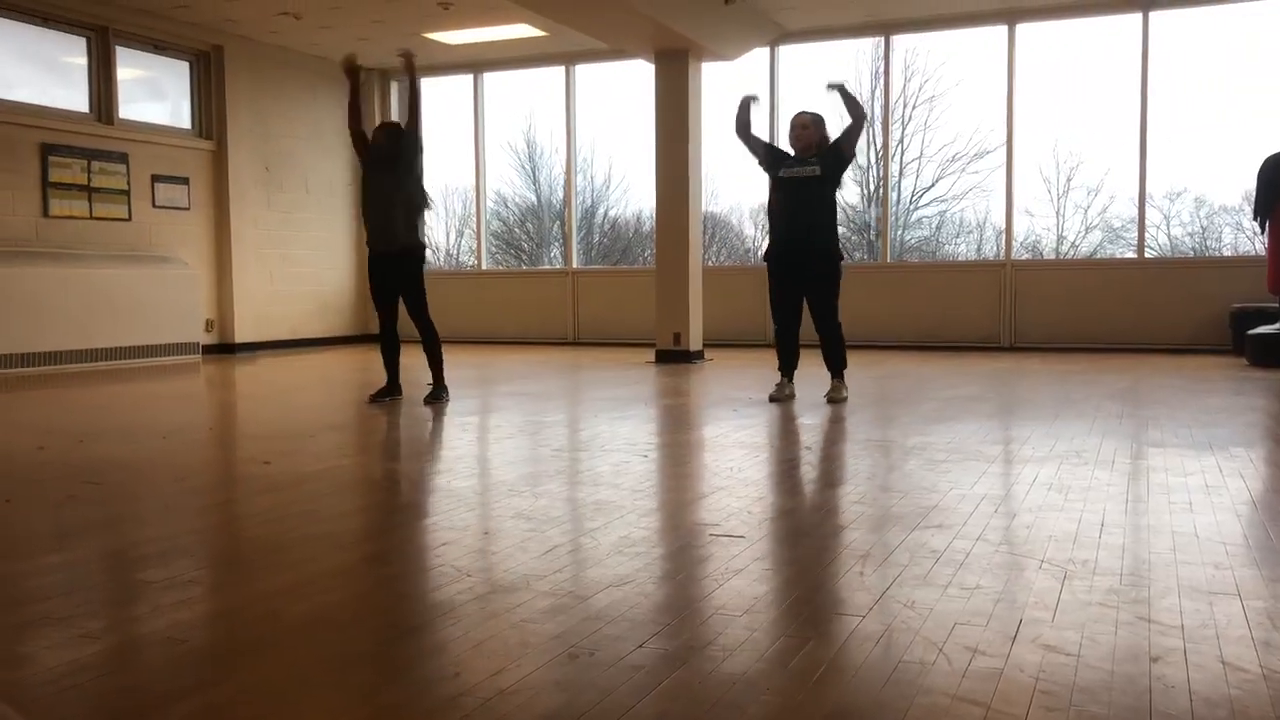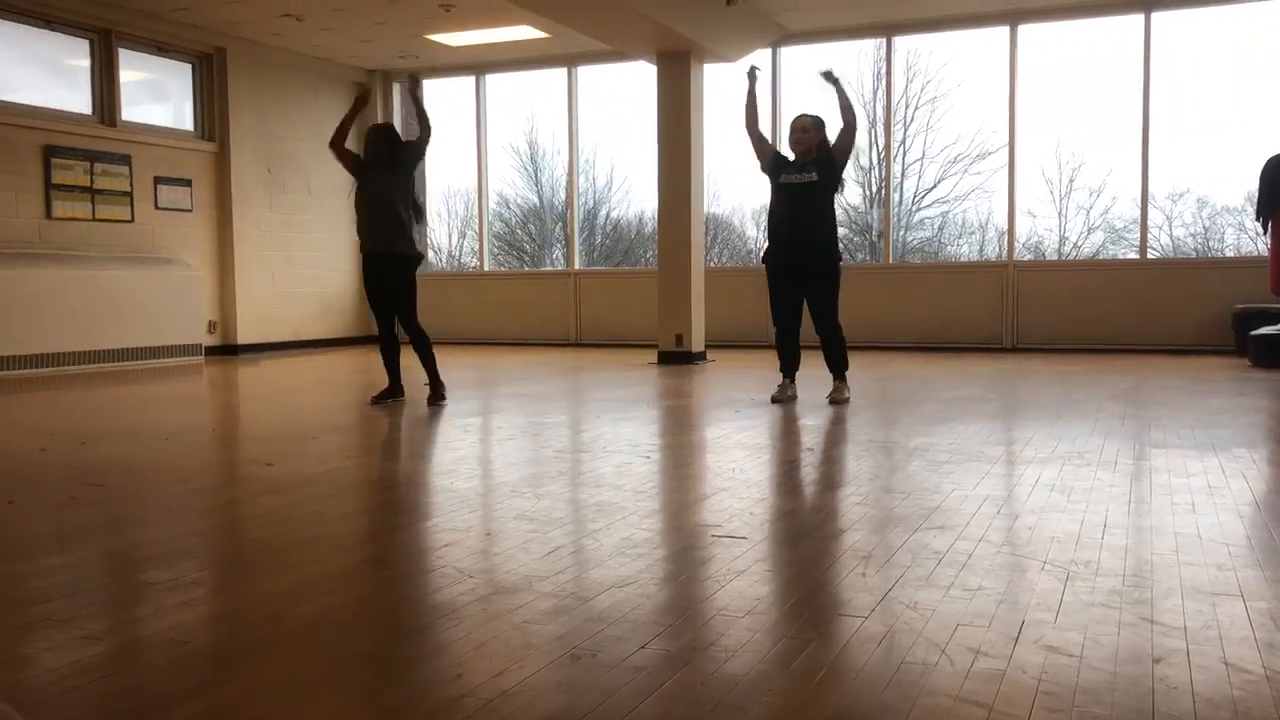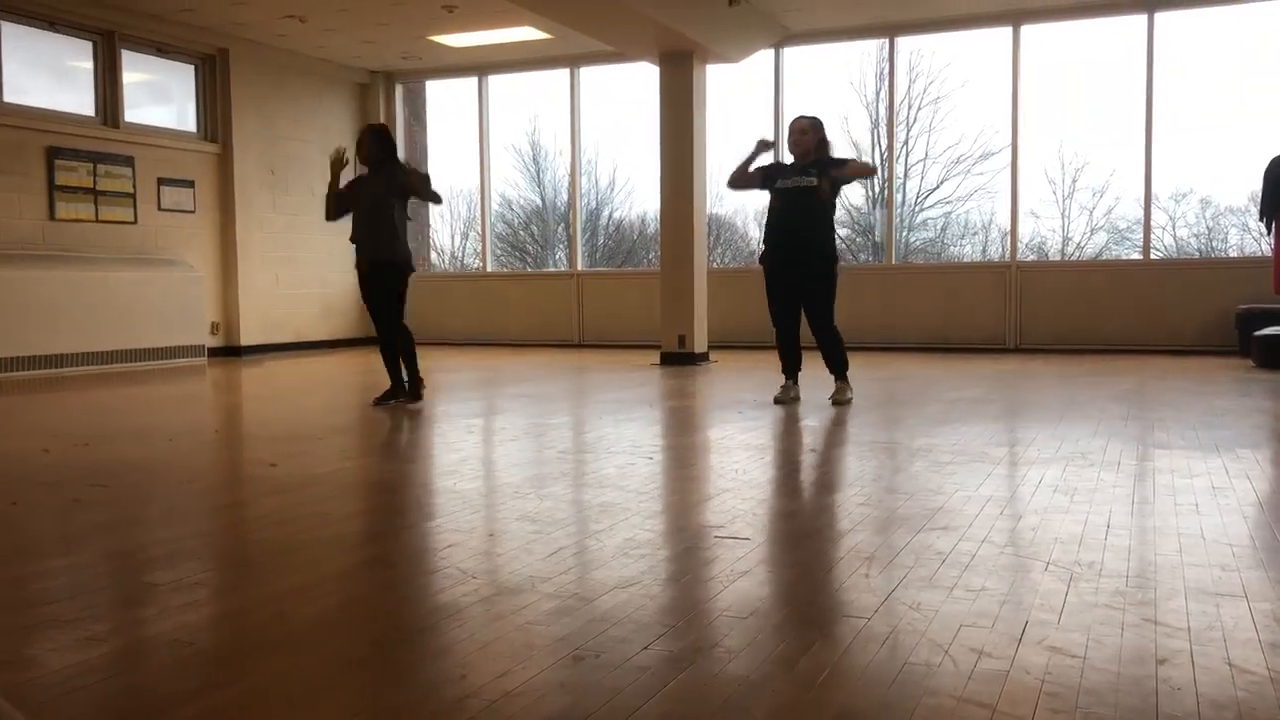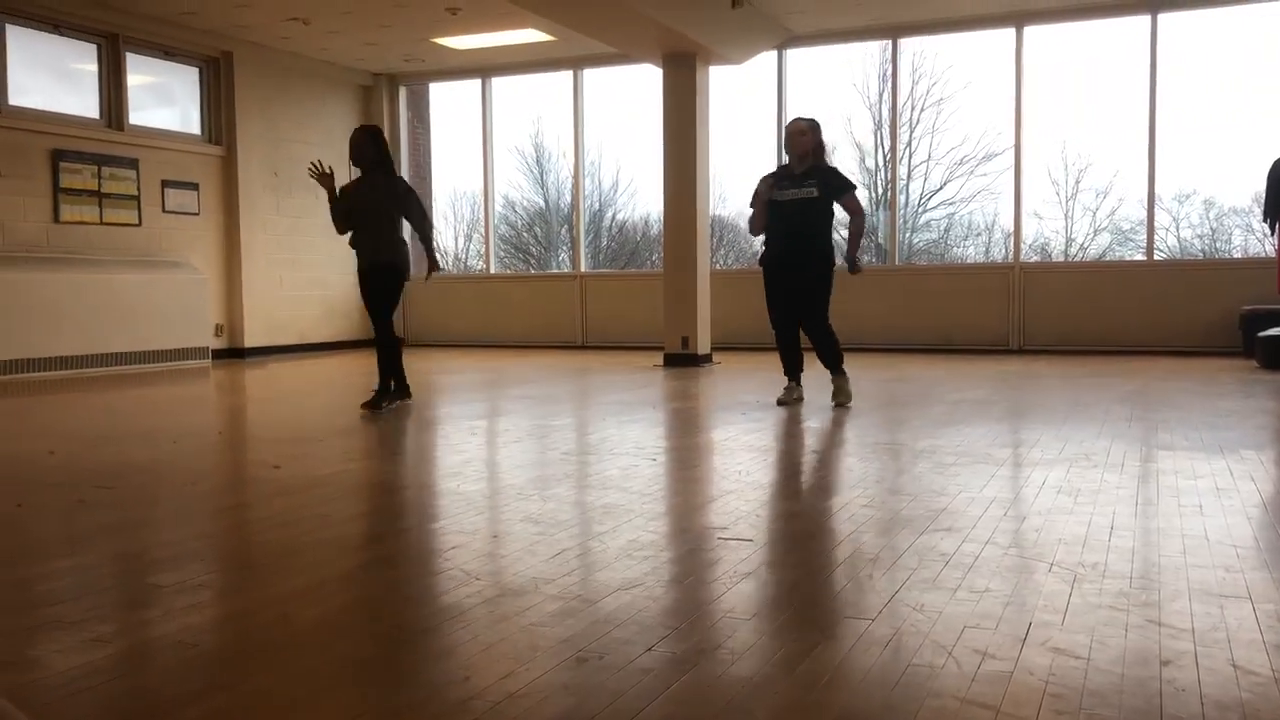
dt=0.1s
person 1, frame 1
left shoulder: (407, 167)
right shoulder: (370, 166)
left elbow: (415, 120)
right elbow: (355, 128)
left wrist: (411, 79)
right wrist: (353, 82)
left hip: (407, 252)
right hip: (379, 255)
left knee: (420, 318)
right knee: (386, 322)
left ankle: (439, 383)
right ankle: (393, 383)
person 1, frame 2
left shoulder: (403, 169)
right shoulder: (364, 172)
left elbow: (425, 135)
right elbow: (336, 145)
left wrist: (416, 98)
right wrist: (356, 108)
left hip: (401, 256)
right hip: (373, 258)
left knee: (408, 322)
right knee: (384, 326)
left ankle: (435, 382)
right ankle: (395, 384)
person 1, frame 3
left shoulder: (398, 176)
right shoulder: (356, 185)
left elbow: (433, 197)
right elbow: (331, 213)
left wrist: (421, 183)
right wrist: (336, 177)
left hip: (394, 260)
right hip: (366, 261)
left knee: (392, 321)
right knee: (382, 325)
left ankle: (414, 382)
right ankle: (398, 385)
person 1, frame 4
left shoulder: (394, 184)
right shoulder: (351, 189)
left elbow: (420, 219)
right elbow: (342, 226)
left wrist: (430, 253)
right wrist: (330, 188)
left hip: (392, 263)
right hip: (366, 264)
left knee: (383, 323)
right knee: (381, 325)
left ankle: (386, 388)
right ankle: (397, 386)
person 2, frame 1
left shoulder: (831, 160)
right shoulder: (778, 162)
left elbow: (859, 120)
right elbow: (743, 134)
left wrist: (843, 93)
right wrist: (745, 105)
left hip: (822, 254)
right hip: (782, 255)
left knee: (826, 319)
right knee: (784, 320)
left ankle: (838, 379)
right ankle: (785, 379)
person 2, frame 2
left shoulder: (828, 166)
right shoulder: (778, 167)
left elbow: (850, 126)
right elbow: (753, 129)
left wrist: (836, 85)
right wrist: (751, 86)
left hip: (820, 258)
right hip: (781, 259)
left knee: (826, 319)
right knee: (784, 322)
left ankle: (840, 380)
right ankle: (787, 380)
person 2, frame 3
left shoulder: (828, 167)
right shoulder: (776, 172)
left elbow: (868, 170)
right elbow: (734, 182)
left wrist: (838, 174)
right wrist: (756, 153)
left hip: (817, 259)
right hip: (777, 259)
left knee: (821, 322)
right knee: (784, 324)
left ankle: (842, 380)
right ankle: (790, 382)
person 2, frame 4
left shoulder: (827, 175)
right shoulder: (774, 179)
left elbow: (857, 213)
right elbow: (755, 228)
left wrist: (852, 254)
right wrist: (761, 196)
left hip: (815, 262)
right hip: (777, 263)
left knee: (814, 323)
right knee: (783, 325)
left ankle: (839, 376)
right ankle: (793, 383)
